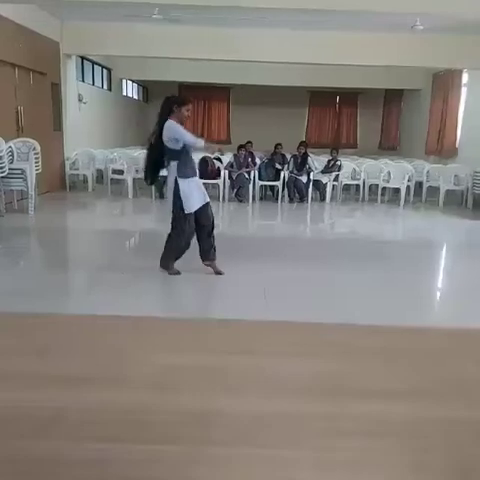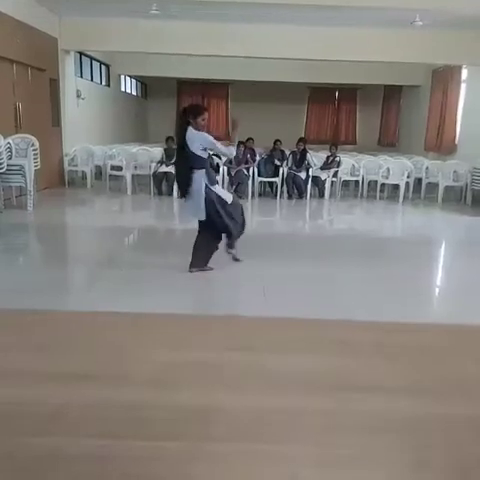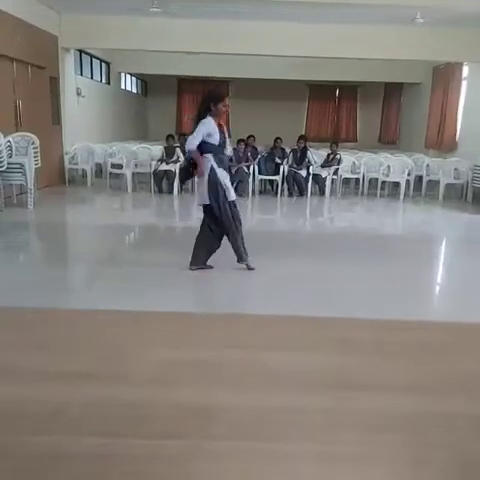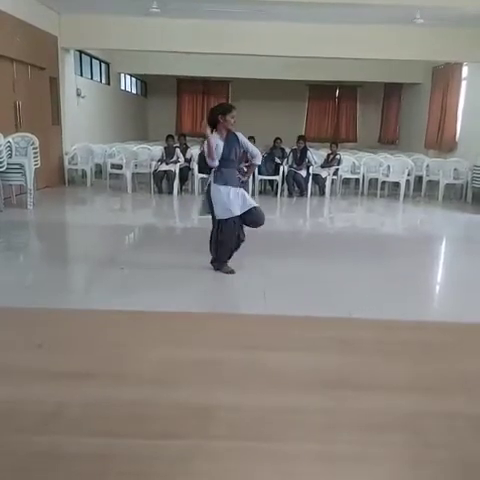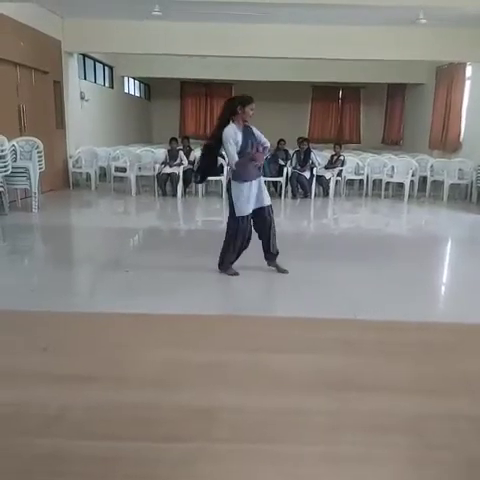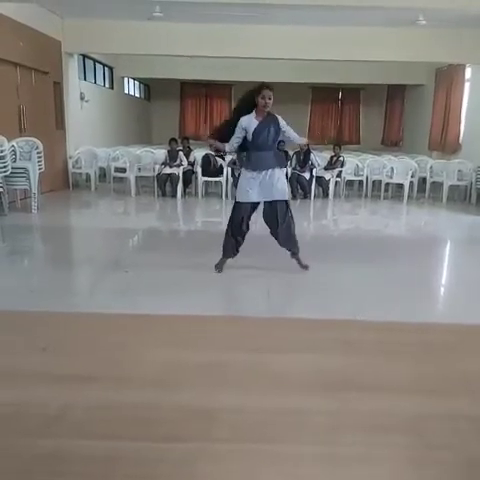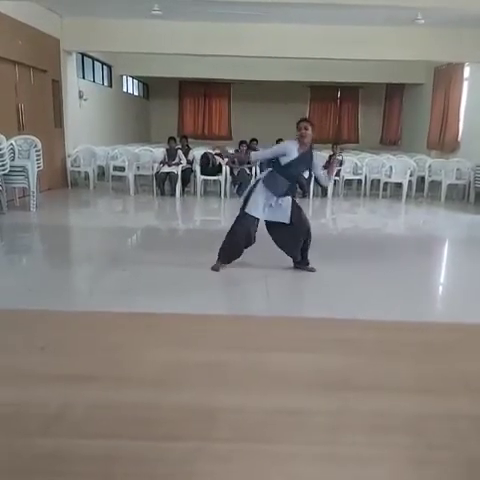
dt=0.5s
person 1, frame 1
left shoulder: (176, 127)
right shoulder: (171, 127)
right elbow: (195, 143)
left hip: (190, 177)
right hip: (180, 179)
left knee: (205, 218)
right knee: (183, 224)
left ankle: (209, 258)
right ankle: (167, 262)
person 1, frame 2
left shoulder: (187, 135)
right shoulder: (199, 136)
right elbow: (229, 153)
left hip: (198, 184)
right hip: (204, 184)
left knee: (209, 227)
right knee: (235, 210)
left ankle: (198, 263)
right ankle: (231, 245)
person 1, frame 3
left shoulder: (219, 126)
right shoulder: (206, 123)
left elbow: (225, 149)
right elbow: (190, 144)
right wrist: (200, 162)
left hip: (220, 171)
right hip: (213, 171)
left knee: (213, 219)
right knee: (230, 215)
left ankle: (198, 260)
right ankle: (242, 256)
person 1, frame 4
left shoulder: (237, 137)
right shoulder: (212, 140)
left elbow: (256, 155)
right elbow: (213, 163)
left wrist: (247, 175)
right wrist: (209, 140)
left hip: (236, 186)
right hip: (219, 187)
left knee: (257, 218)
right knee: (228, 227)
right ankle: (219, 262)
person 1, frame 5
left shoulder: (250, 130)
right shoulder: (228, 132)
left elbow: (266, 145)
right elbow: (234, 163)
left wrist: (261, 159)
right wrist: (251, 159)
left hip: (256, 180)
right hip: (239, 183)
left knee: (266, 220)
right knee: (241, 226)
left ankle: (271, 259)
right ankle: (225, 264)
person 1, frame 6
left shoulder: (277, 121)
right shoulder: (245, 120)
left elbow: (295, 138)
right elbow: (230, 147)
left wrist: (309, 142)
right wrist: (212, 142)
left hip: (273, 171)
right hip: (252, 173)
left knee: (281, 214)
right knee: (240, 214)
left ankle: (294, 252)
right ankle: (227, 254)
person 1, frame 7
left shoulder: (312, 158)
right shoulder: (289, 146)
left elbow: (325, 181)
right elbow: (261, 155)
left wrist: (334, 162)
left hip: (283, 195)
right hip: (264, 188)
left knee: (301, 227)
right knee: (244, 225)
left ankle: (301, 261)
right ankle: (222, 259)
